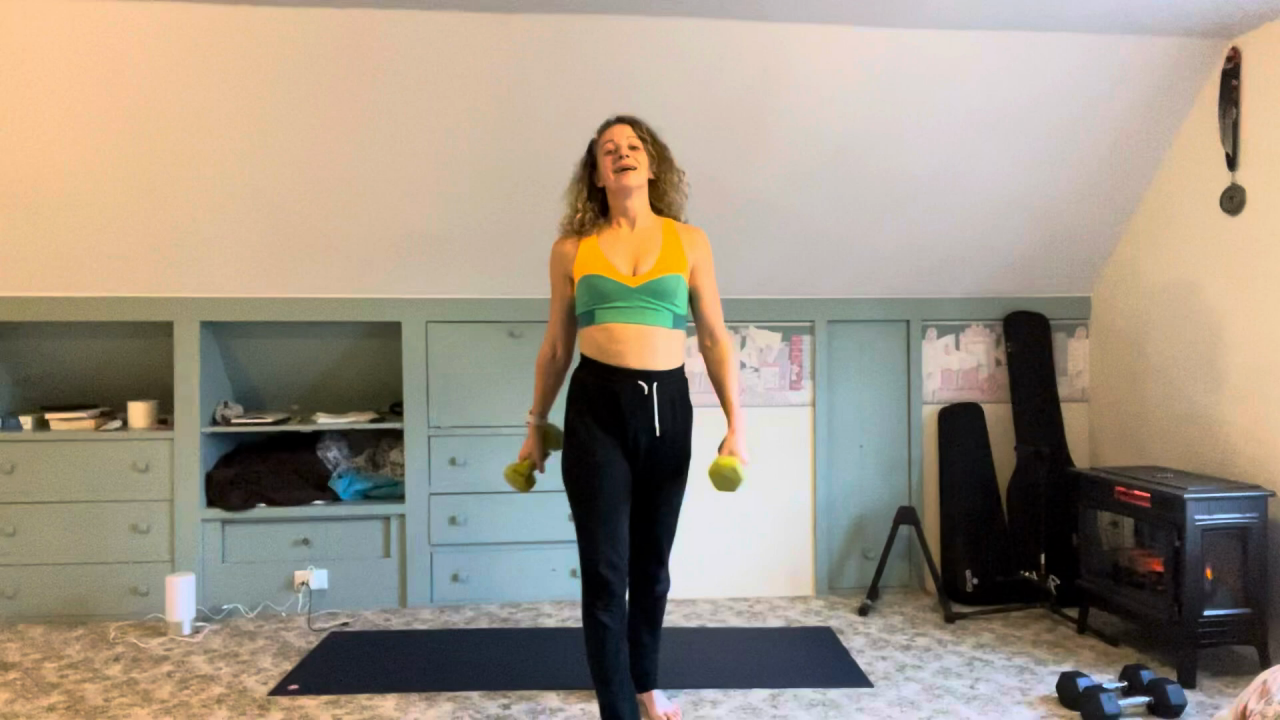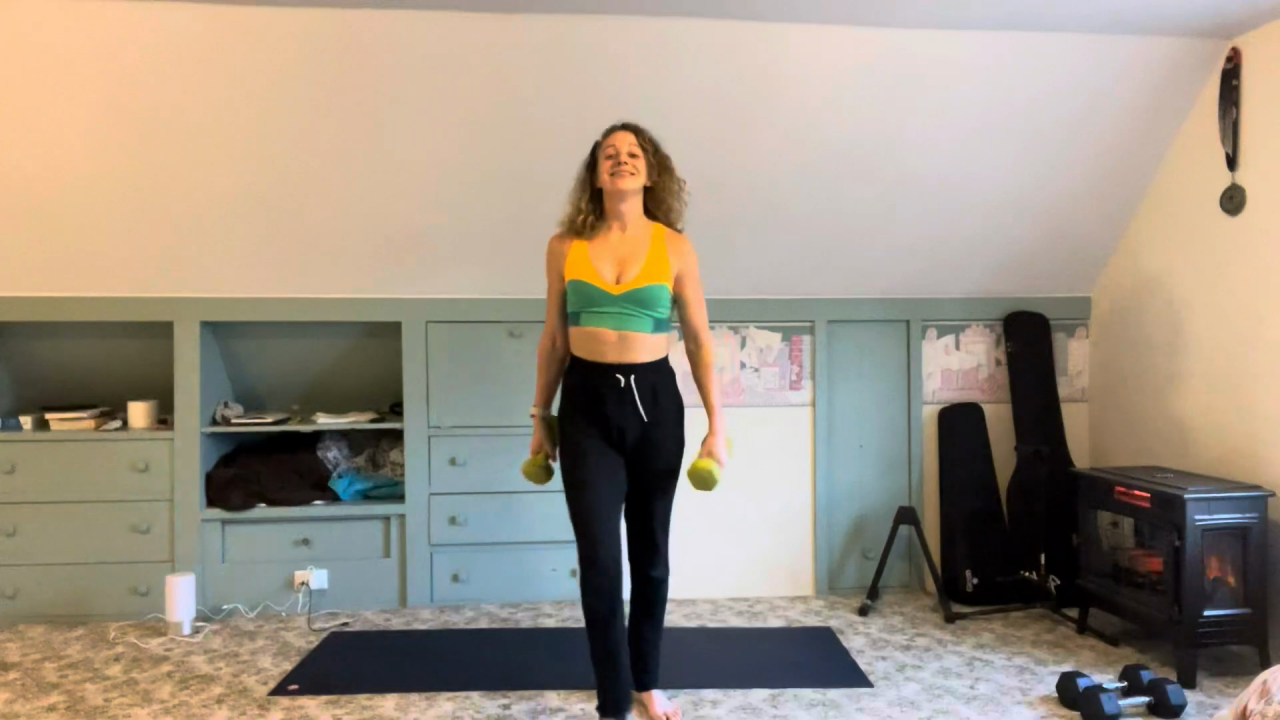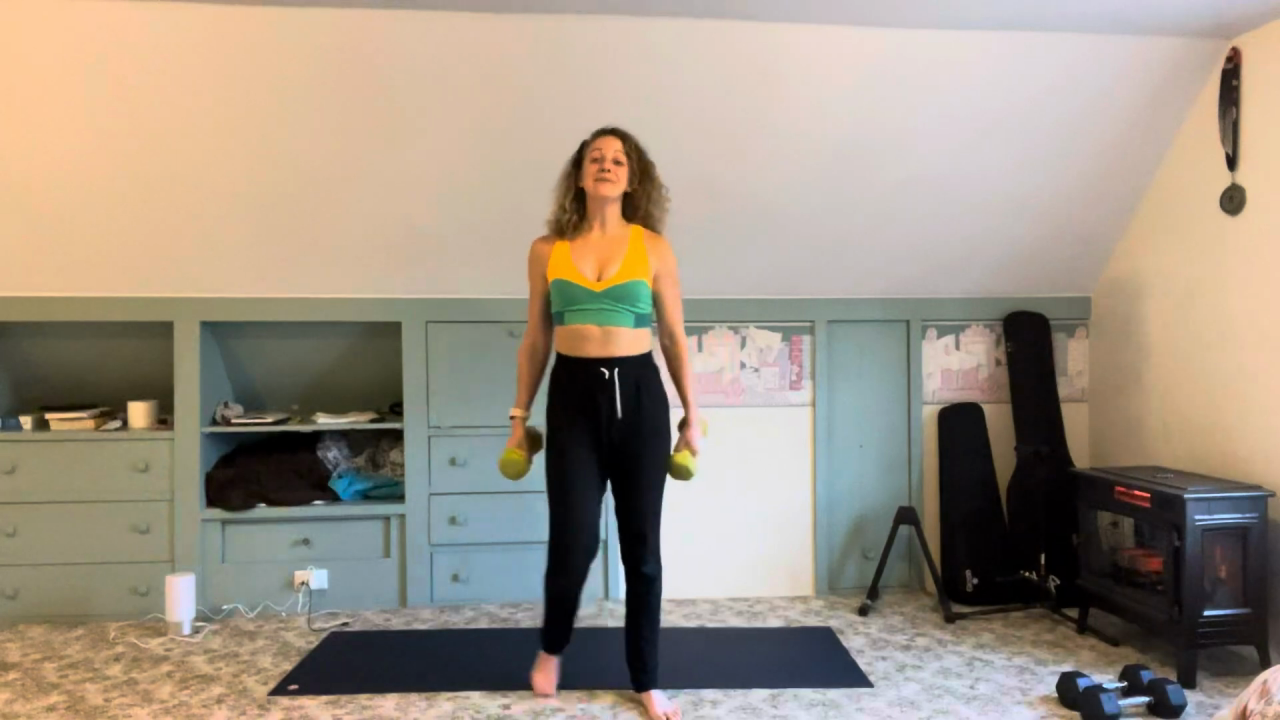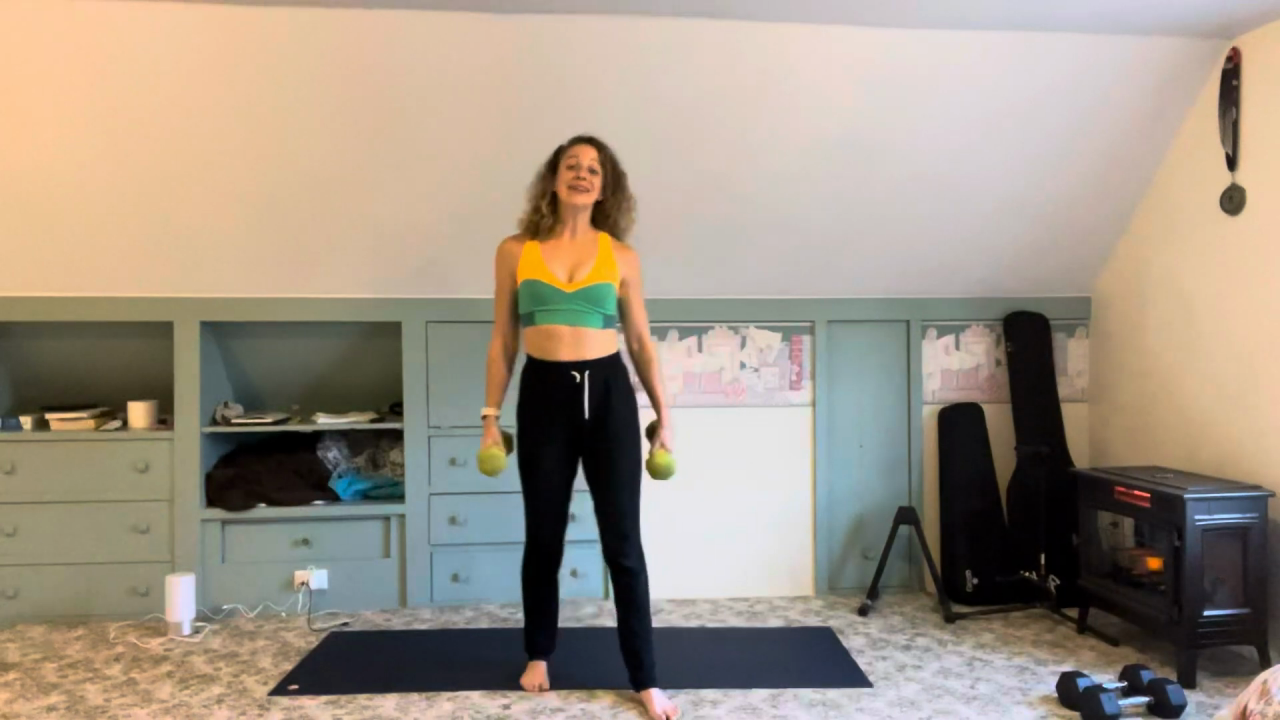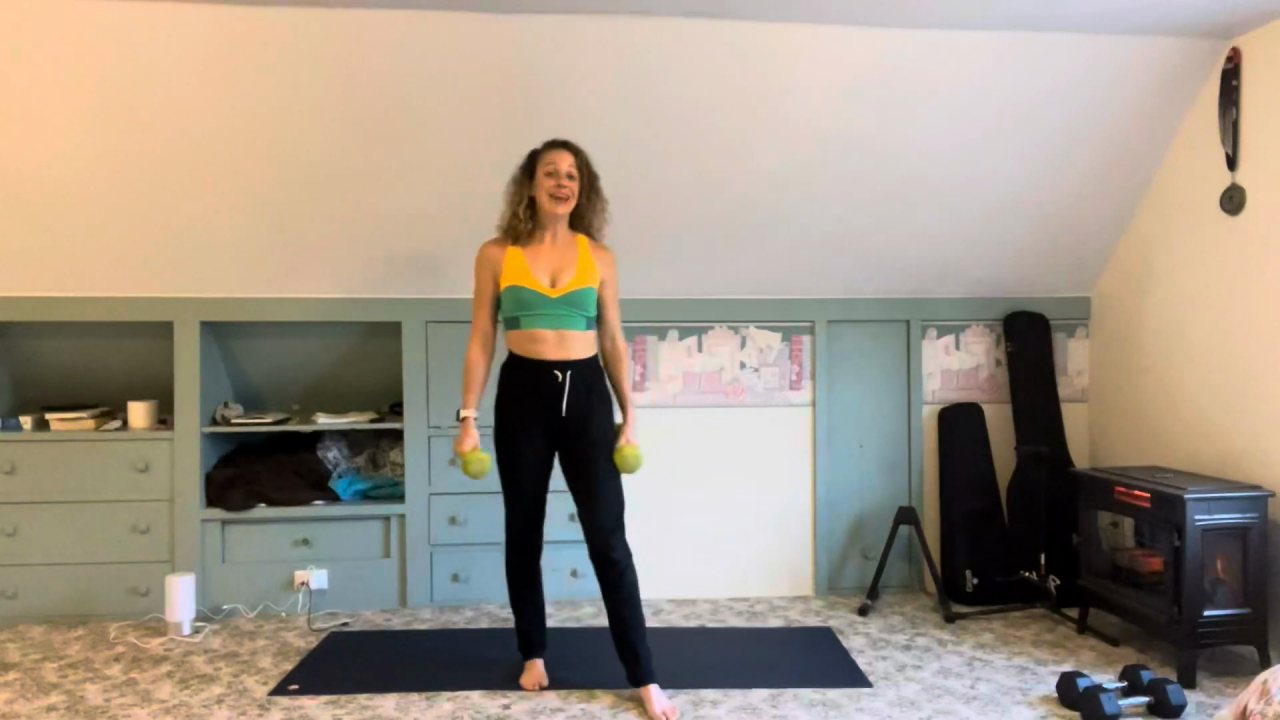
dt=0.2s
person 1, frame 1
left shoulder: (688, 242)
right shoulder: (571, 250)
left elbow: (716, 337)
right elbow: (554, 347)
left wrist: (735, 423)
right wrist: (535, 425)
left hip: (666, 405)
right hip: (595, 408)
left knee: (651, 567)
right knee: (605, 573)
person 1, frame 2
left shoulder: (675, 248)
right shoulder: (564, 248)
left elbow: (699, 340)
right elbow: (554, 340)
left wrist: (714, 422)
right wrist: (540, 416)
left hip: (655, 400)
right hip: (587, 402)
left knee: (650, 552)
right knee: (599, 556)
person 1, frame 3
left shoulder: (654, 249)
right shoulder: (546, 250)
left elbow: (674, 338)
right elbow: (535, 341)
left wrist: (691, 414)
right wrist: (520, 415)
left hip: (639, 394)
right hip: (573, 395)
left knee: (641, 545)
right knee: (571, 541)
right ankle: (551, 646)
person 1, frame 4
left shoulder: (621, 256)
right shoulder: (515, 252)
left elbow: (641, 340)
right elbow: (502, 342)
left wrist: (663, 413)
right wrist: (491, 415)
left hip: (609, 395)
right hip: (544, 396)
left knee: (623, 542)
right knee: (545, 536)
right ankle: (538, 652)
person 1, frame 5
left shoulder: (599, 258)
right shoulder: (496, 255)
left elbow: (613, 341)
right elbow: (481, 341)
left wrist: (628, 414)
right wrist: (467, 416)
left hip: (585, 395)
right hip: (522, 394)
left knee: (608, 537)
right knee: (524, 531)
right ankle: (533, 653)
